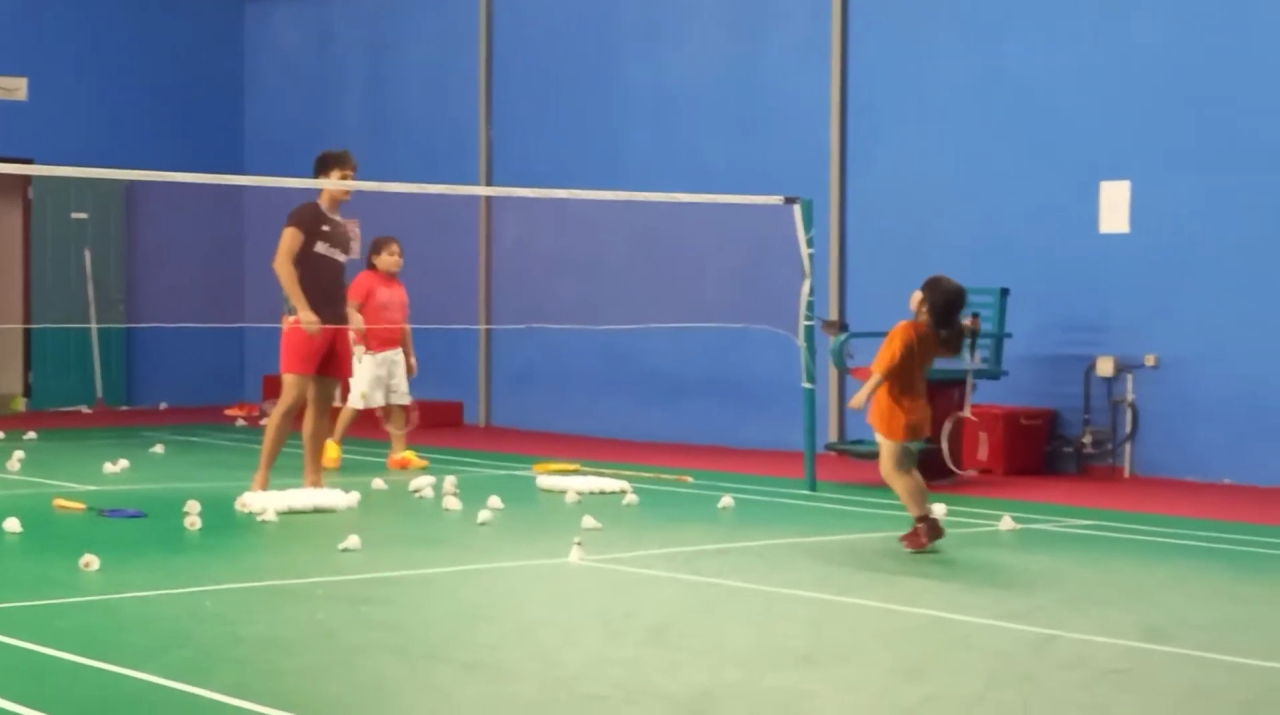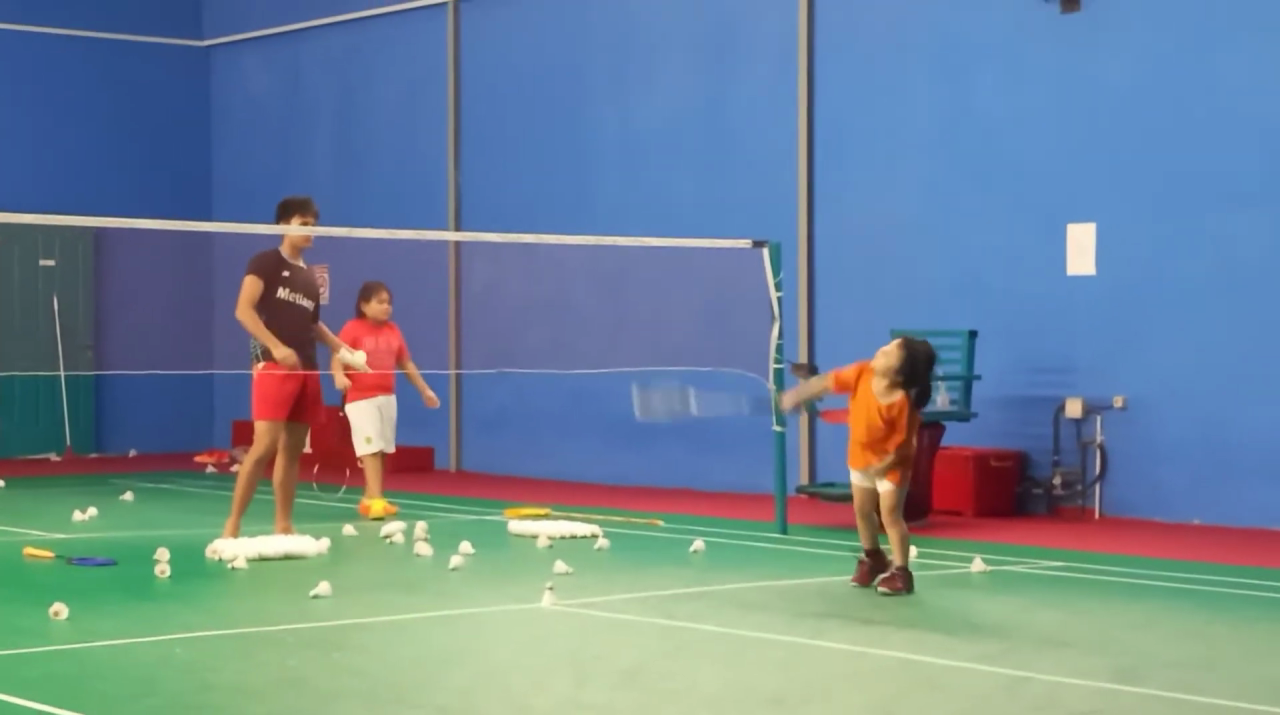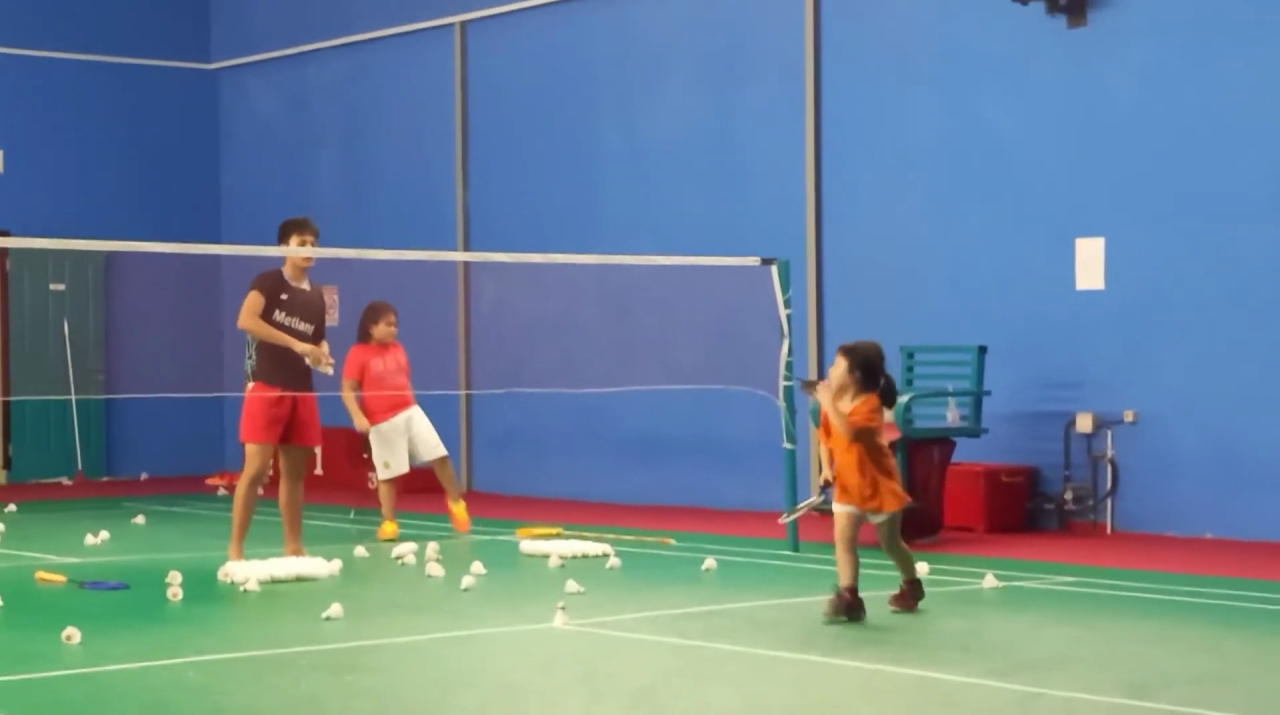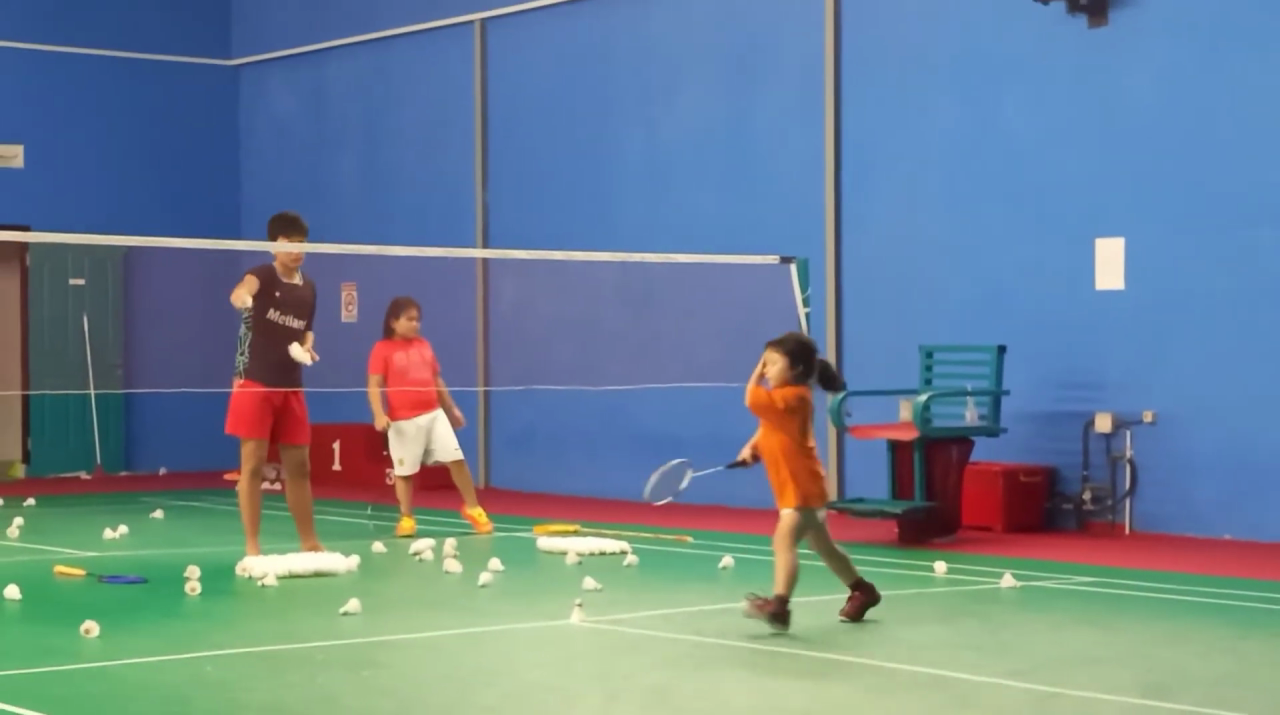
dt=0.4s
person 1, frame 1
left shoulder: (343, 230)
right shoulder: (305, 215)
right elbow: (282, 262)
left wrist: (350, 318)
right wrist: (303, 310)
left hip: (335, 325)
right hip: (305, 322)
left knee: (322, 403)
right knee: (292, 399)
left ankle: (312, 479)
right ankle: (261, 477)
person 1, frame 2
left shoulder: (310, 277)
right shoulder: (265, 262)
right elbow: (243, 309)
left wrist: (343, 348)
right wrist: (275, 347)
left hip: (307, 370)
right hip: (274, 367)
left knee: (292, 449)
right knee: (264, 445)
left ankle: (283, 525)
right ankle: (232, 523)
person 1, frame 3
left shoulder: (317, 296)
right shoulder: (267, 282)
right elbow: (245, 321)
left wrist: (322, 354)
right wrist: (295, 344)
left hip: (302, 391)
right hip: (265, 388)
left knee: (295, 471)
right knee: (256, 468)
left ankle: (293, 547)
right ankle: (235, 548)
person 1, frame 4
left shoulder: (308, 288)
right shoulder: (262, 275)
right elbow: (241, 292)
left wrist: (307, 348)
right wrist: (242, 296)
left hip: (291, 387)
right hip: (254, 384)
left knee: (299, 466)
right knee: (253, 464)
left ankle: (310, 543)
right ankle: (252, 546)
person 2, frame 1
left shoulder: (905, 331)
right shoulder: (938, 336)
left elbow: (887, 366)
right elbow: (952, 345)
left wrist: (865, 393)
right wrist: (962, 328)
left hip: (898, 413)
right hip: (913, 412)
left knee: (891, 470)
right knee: (906, 469)
left ankle: (925, 523)
right ankle: (924, 524)
person 2, frame 2
left shoulder: (903, 404)
right shoulder: (864, 374)
left elbow: (902, 444)
right elbow: (829, 382)
left wrist: (884, 465)
right wrist: (799, 394)
left hip: (891, 465)
right hip: (860, 458)
left knee: (890, 516)
right knee: (862, 510)
left ankle: (900, 572)
right ankle: (873, 558)
person 2, frame 3
left shoulder: (869, 404)
right shoulder: (833, 403)
left elbow: (847, 431)
right elbow: (824, 437)
left wrist: (827, 403)
right wrist: (826, 468)
left hip: (878, 484)
right hip: (847, 485)
left knee: (889, 542)
right knee: (843, 539)
left ankle: (911, 585)
right ankle: (849, 598)
person 2, frame 4
left shoulder: (795, 396)
right shoulder: (781, 397)
left elbow: (752, 400)
right elbow: (766, 430)
left wrist: (757, 374)
right wrist: (752, 448)
left hip: (803, 487)
right hip: (790, 487)
left knee: (783, 542)
right knee: (822, 546)
left ankle: (779, 605)
right ankle: (862, 591)
person 3, frame 1
left shoulder: (399, 286)
right shoulder: (365, 280)
right elbow: (349, 311)
left wrist: (410, 354)
left hip: (396, 353)
right hip: (369, 352)
left knee: (399, 403)
right knee: (359, 401)
left ankle: (400, 453)
right ankle: (333, 446)
person 3, frame 2
left shoulder: (393, 330)
right shoulder: (352, 329)
left elbow: (406, 363)
right elbow: (337, 360)
left wrist: (425, 390)
right wrist: (340, 377)
left hip: (387, 397)
right hip: (360, 399)
left knee: (384, 450)
right knee: (370, 449)
left ankle: (370, 499)
right ankle: (375, 501)
person 3, frame 3
left shoulder: (398, 349)
right shoulder: (357, 353)
right elbow: (347, 391)
right wrist: (357, 417)
left hip: (411, 413)
right hip: (381, 422)
left knee: (439, 456)
right knee: (387, 473)
left ankle: (456, 503)
right ankle: (388, 522)
person 3, frame 4
left shoulder: (424, 345)
right shoulder: (383, 349)
left elbow: (437, 380)
right elbow: (374, 386)
left wrist: (452, 408)
right wrist: (379, 414)
left hip: (434, 414)
right hip: (403, 420)
left knee: (456, 459)
right knee: (404, 471)
left ankle: (472, 508)
right ankle: (406, 518)
